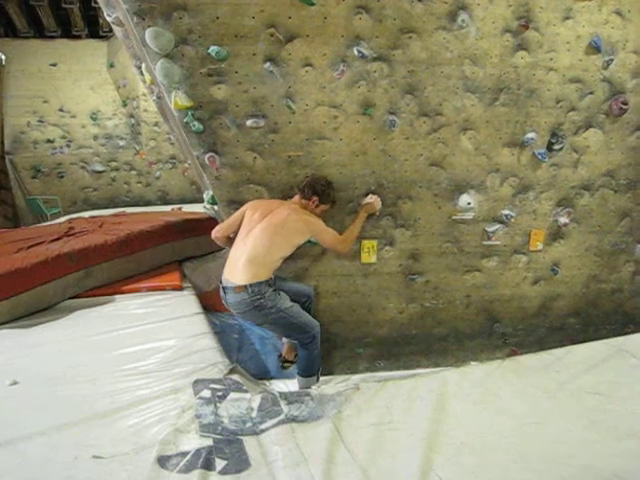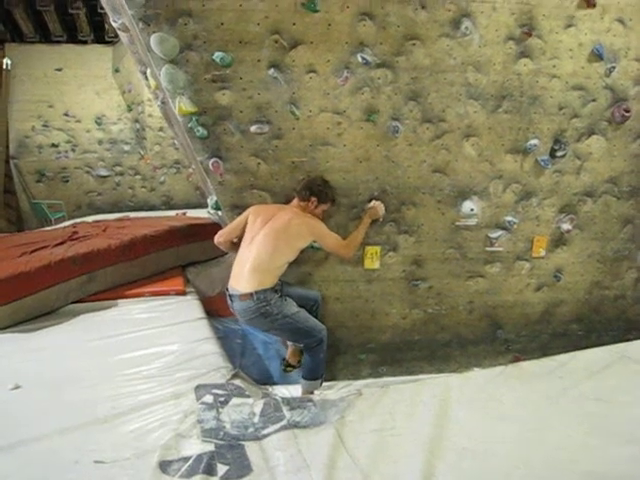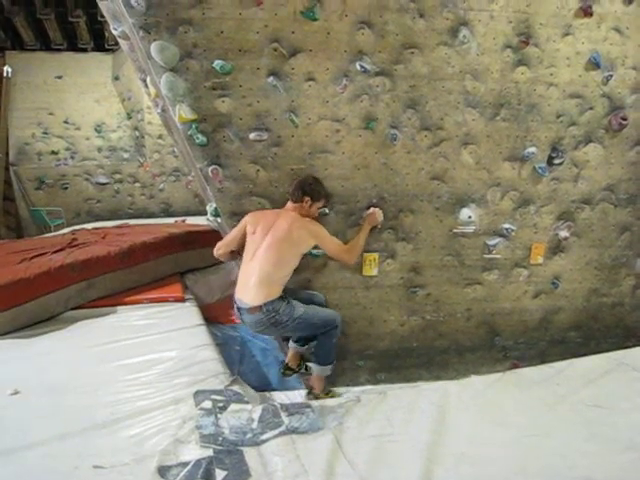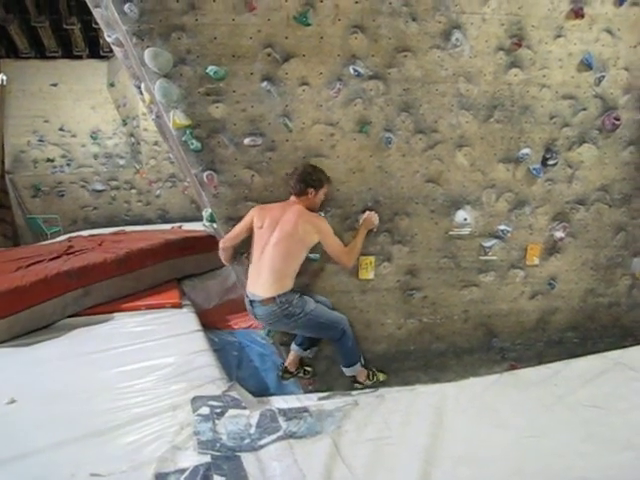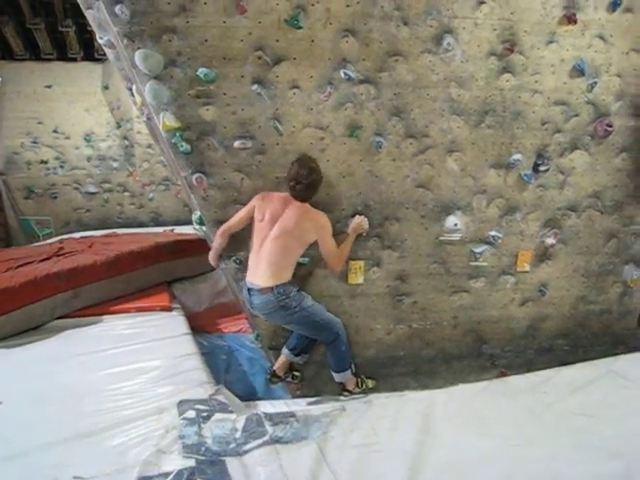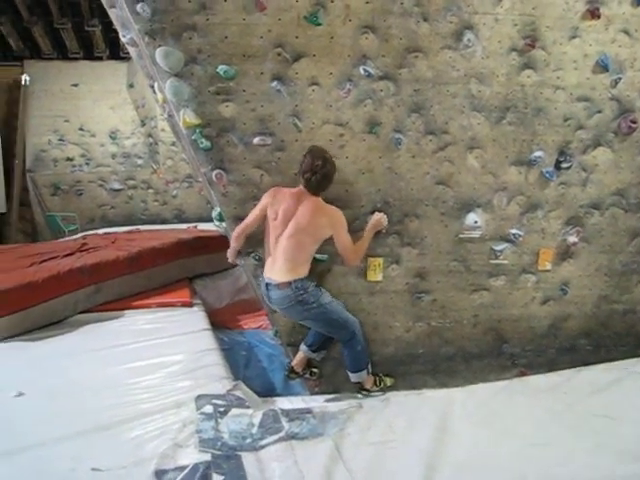
dt=0.7s
person 1, frame 1
left shoulder: (256, 204)
right shoulder: (306, 220)
left elbow: (217, 235)
right elbow: (343, 245)
right wrist: (364, 212)
left hip: (228, 290)
right hip: (250, 296)
left knee: (305, 295)
right knee: (310, 332)
left ankle: (290, 350)
person 1, frame 2
left shoulder: (258, 209)
right shoulder: (308, 223)
left elbow: (221, 240)
right elbow: (347, 250)
right wrist: (368, 218)
left hip: (234, 297)
right hip: (256, 303)
left knee: (313, 300)
right knee: (317, 336)
left ankle: (293, 356)
right ankle: (308, 396)
person 1, frame 3
left shoulder: (254, 217)
right shoulder: (308, 228)
left elbow: (220, 251)
right elbow: (349, 256)
right wrist: (368, 224)
left hip: (241, 307)
right hip: (264, 314)
left knee: (316, 302)
right knee: (332, 321)
left ankle: (292, 361)
right ankle: (317, 387)
person 1, frame 4
left shoulder: (261, 211)
right shoulder: (314, 222)
left elbow: (225, 244)
right elbow: (347, 261)
left wrist: (227, 260)
right wrist: (363, 229)
left hip: (252, 302)
right hip: (276, 307)
left knee: (323, 309)
right knee: (340, 325)
left ankle: (292, 364)
right ankle: (360, 375)
person 1, frame 5
left shoulder: (263, 200)
right shoulder: (317, 220)
left elbow: (224, 231)
right elbow: (336, 264)
left wrist: (214, 256)
right wrist: (353, 233)
left hip: (250, 293)
right hip: (275, 296)
left knee: (315, 317)
right knee: (334, 329)
left ankle: (281, 367)
right ankle: (349, 382)
person 1, frame 6
left shoulder: (274, 195)
right shoulder: (331, 215)
left elbow: (238, 234)
right elbow: (352, 259)
left wrist: (232, 253)
right wrist: (372, 229)
left hip: (268, 289)
right hip: (293, 292)
left knee: (333, 313)
right knee: (350, 328)
left ankle: (299, 363)
right ankle: (366, 381)
